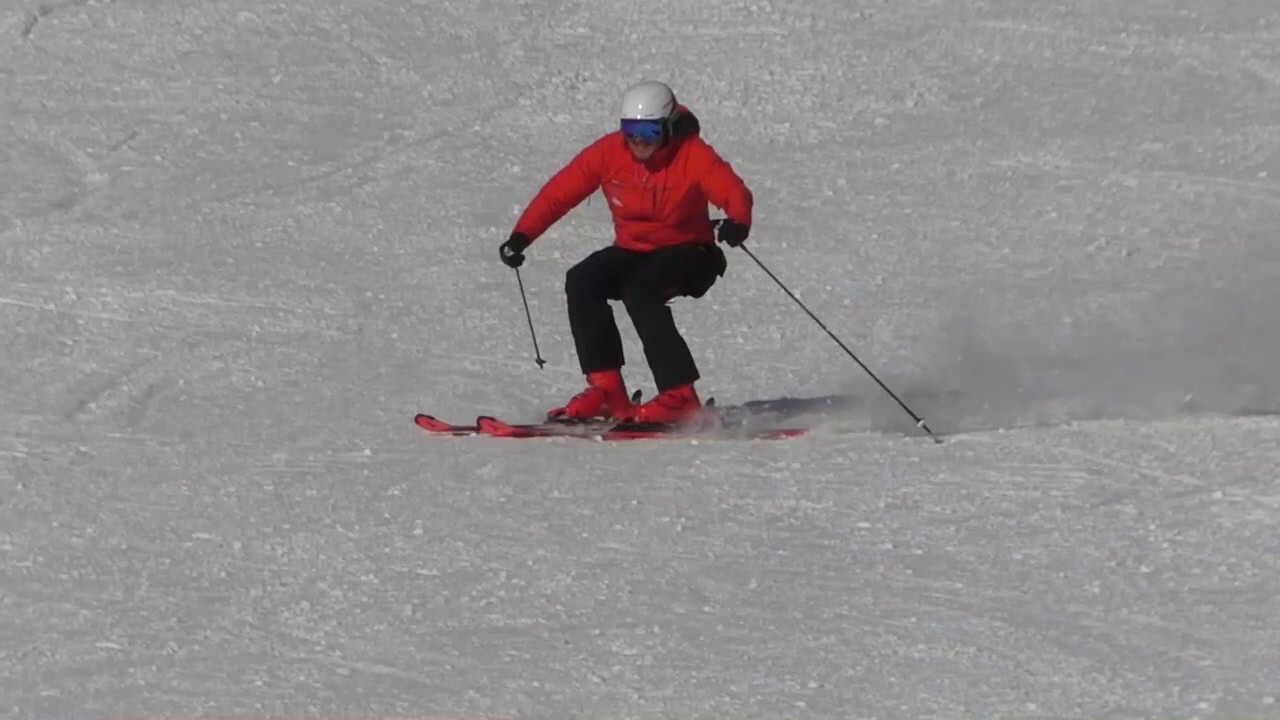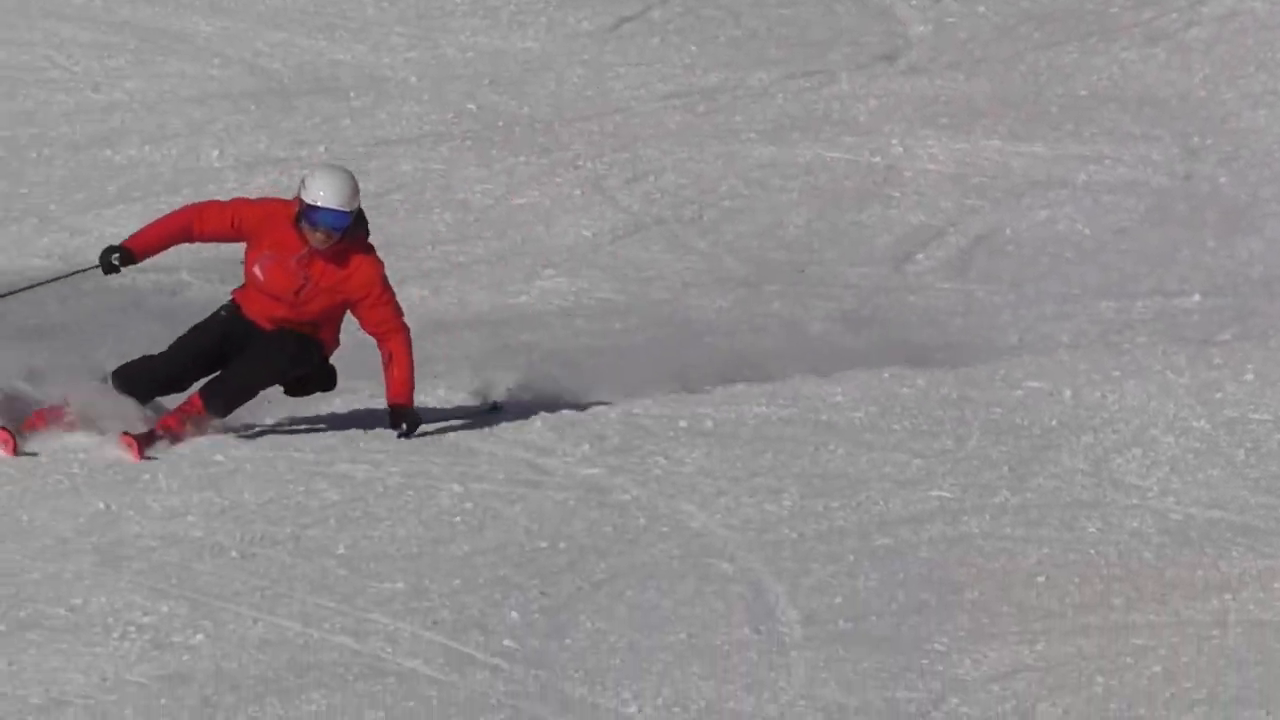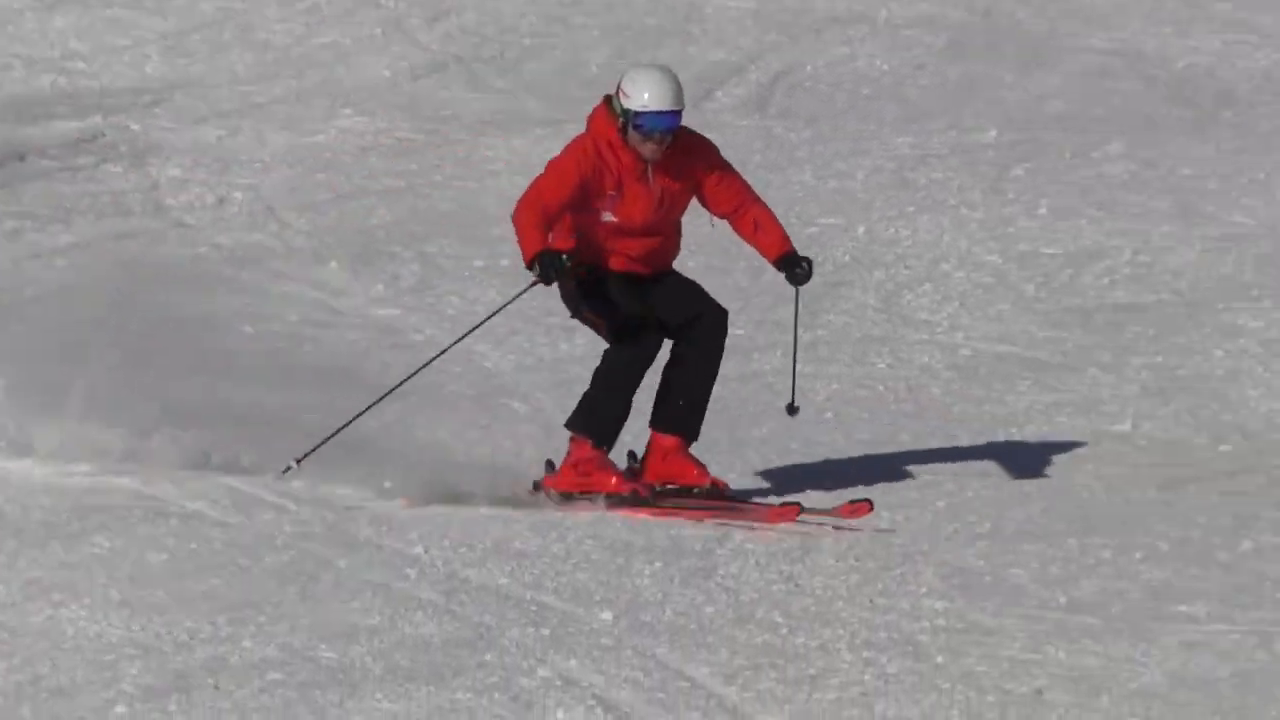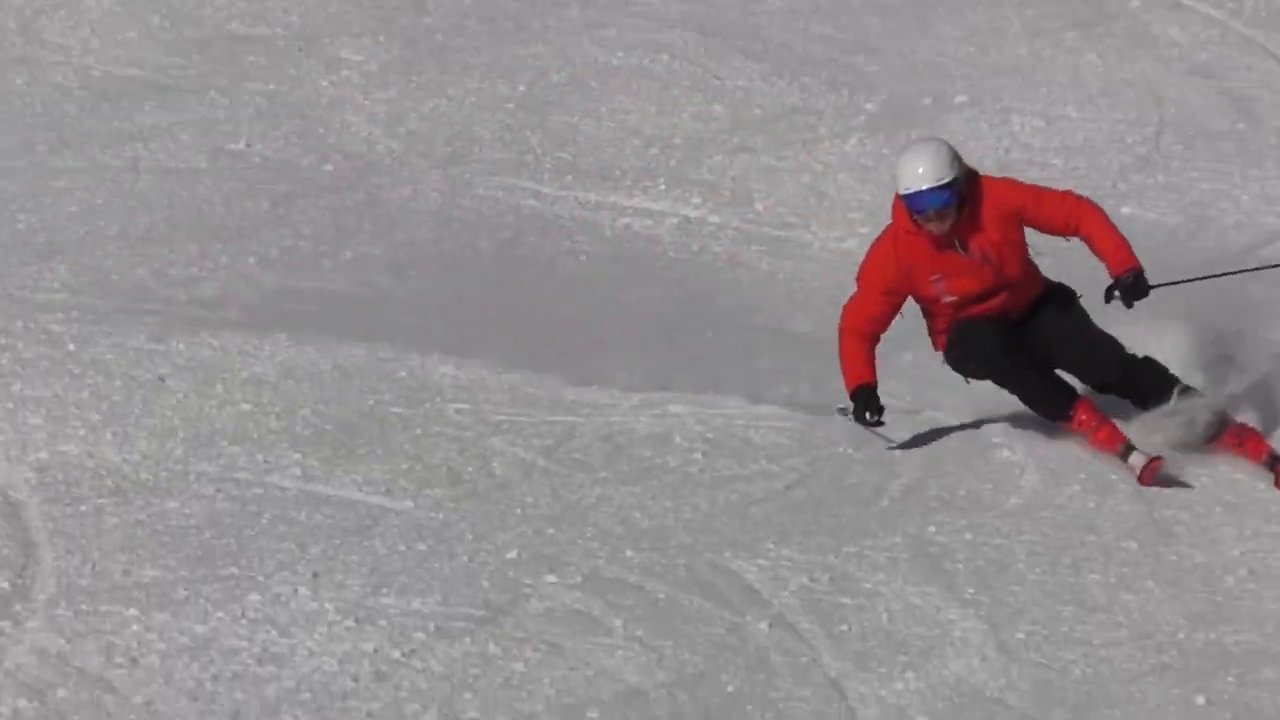
dt=0.7s
person 1, frame 1
left shoulder: (694, 155)
right shoulder: (609, 151)
left elbow: (736, 193)
right elbow: (561, 189)
left wrist: (737, 224)
right wrist: (521, 235)
left hip: (684, 253)
right hip: (631, 251)
left knee: (638, 295)
right knee: (579, 282)
left ankle: (680, 396)
right ankle: (605, 388)
person 1, frame 2
left shoulder: (360, 267)
right shoulder: (270, 216)
left elbow: (393, 332)
right elbow: (199, 218)
left wrist: (400, 403)
right wrist: (131, 249)
left hip: (299, 343)
right hip: (246, 318)
left knee: (281, 354)
right knee: (176, 363)
left ankle: (191, 415)
person 1, frame 3
left shoulder: (691, 151)
right shoulder: (588, 154)
left elbow: (739, 201)
right elbow: (532, 209)
left wrist: (783, 254)
right wrist: (540, 255)
left hip: (652, 275)
right hip: (592, 275)
left knee: (710, 322)
right knee: (640, 338)
left ankle: (667, 455)
right ankle: (583, 459)
person 1, frame 4
left shoulder: (997, 197)
right shoulder: (893, 250)
left elbow: (1080, 213)
right elbow: (858, 324)
left wrist: (1125, 269)
right wrist: (862, 388)
left hip: (1032, 310)
right hip: (969, 336)
left knee: (1107, 362)
right knee: (989, 347)
left ankle: (1217, 426)
right ankle: (1082, 419)
